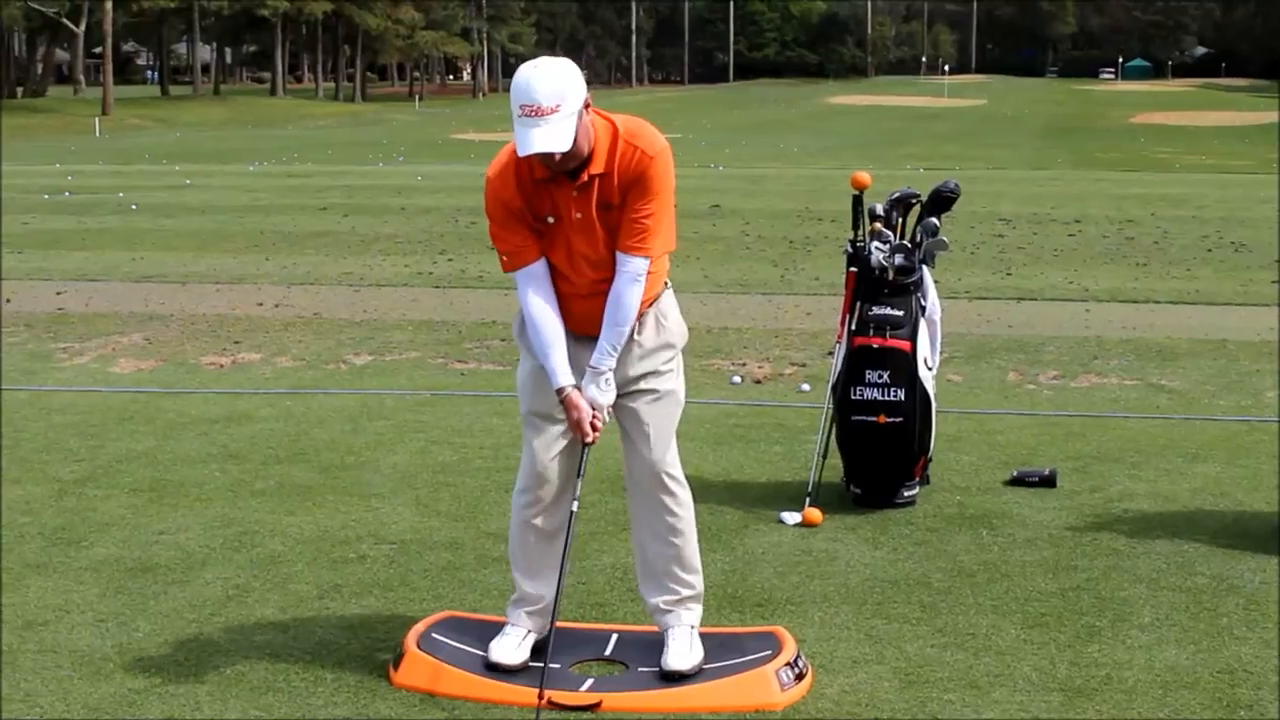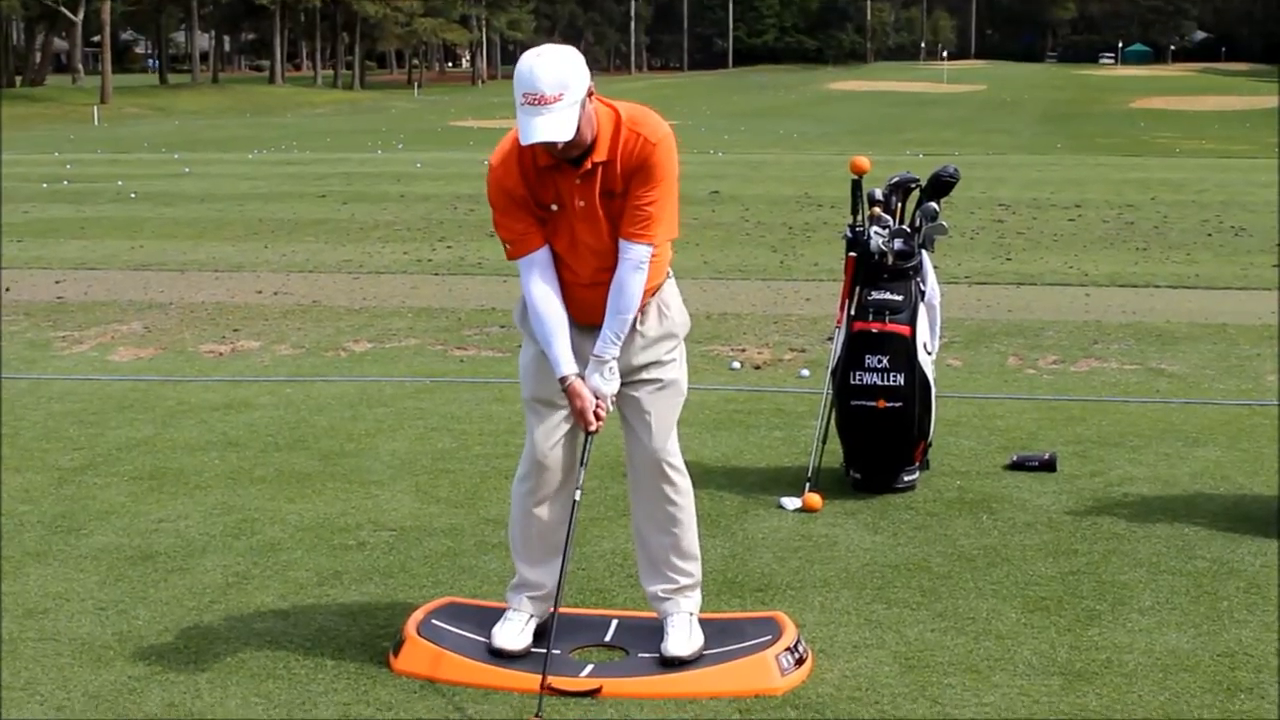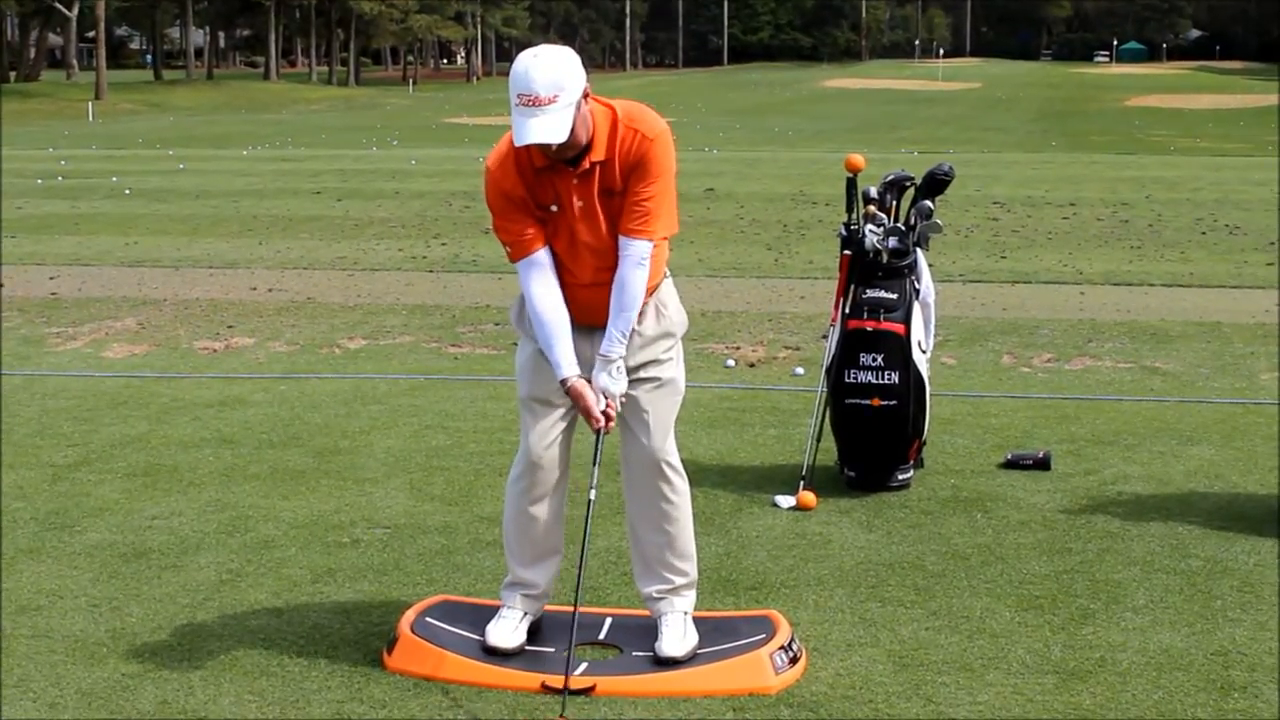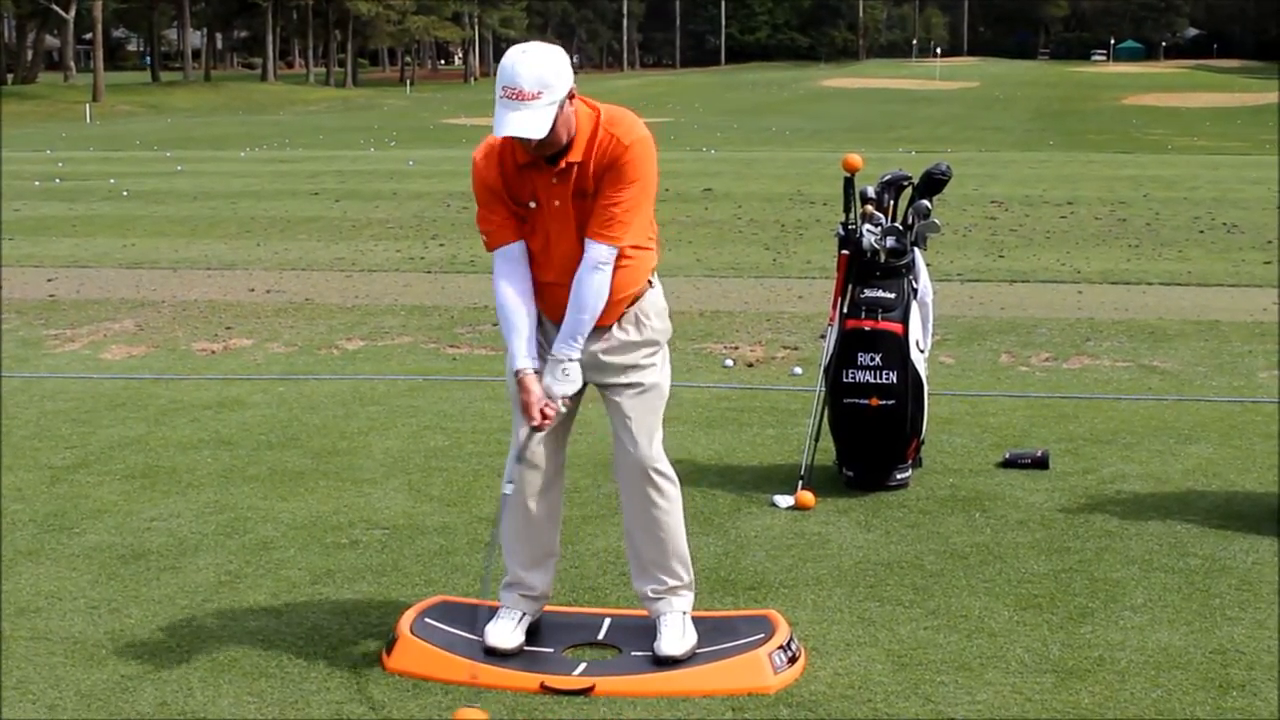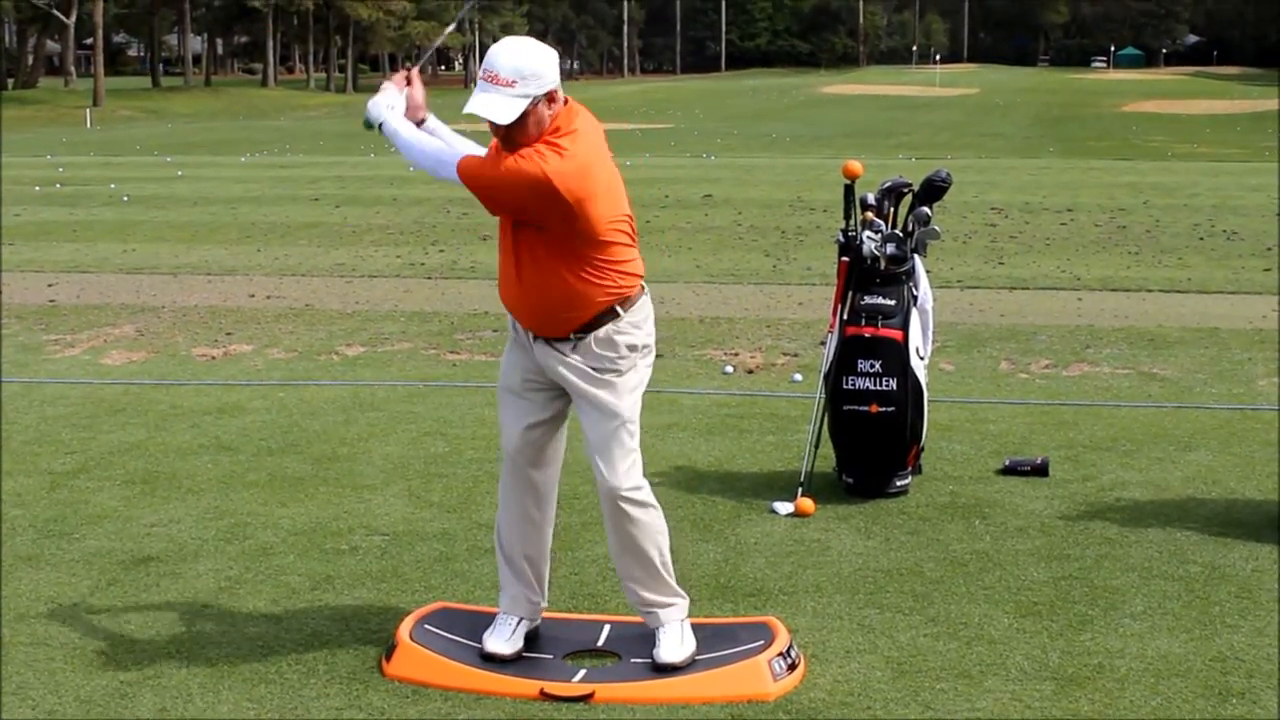
dt=0.5s
person 1, frame 1
left shoulder: (643, 151)
right shoulder: (505, 179)
left elbow: (632, 274)
right elbow: (534, 288)
left wrist: (602, 373)
right wrist: (564, 386)
left hip: (640, 328)
right hip: (554, 333)
left knee: (656, 470)
right knee: (540, 475)
left ankle: (679, 616)
right ankle: (527, 615)
person 1, frame 2
left shoulder: (647, 139)
right shoulder: (508, 166)
left elbow: (635, 261)
right elbow: (537, 274)
left wrist: (606, 361)
right wrist: (568, 375)
left hip: (642, 317)
right hip: (556, 320)
left knee: (657, 458)
right knee: (542, 460)
left ankle: (677, 603)
right ankle: (529, 599)
person 1, frame 3
left shoulder: (644, 136)
right shoulder: (505, 169)
left elbow: (636, 257)
right elbow: (538, 276)
left wrist: (613, 361)
right wrist: (572, 378)
left hip: (642, 318)
right hip: (554, 323)
left knee: (654, 458)
right knee: (537, 459)
left ankle: (672, 602)
right ankle: (522, 598)
person 1, frame 4
left shoulder: (624, 142)
right shoulder: (491, 162)
left elbow: (598, 262)
right elbow: (510, 270)
left wrist: (569, 361)
right wrist: (526, 368)
left hip: (626, 321)
right hip: (541, 322)
left knee: (643, 461)
right knee: (529, 460)
left ankle: (671, 602)
right ankle: (521, 598)
person 1, frame 5
left shoulder: (548, 173)
right shoulder: (561, 119)
left elbow: (447, 169)
right elbow: (488, 162)
left wrist: (390, 118)
right wrist: (422, 120)
left hip: (603, 340)
right hip: (532, 332)
left knee: (618, 480)
right knee: (521, 466)
left ankle: (665, 612)
right ankle: (519, 606)
